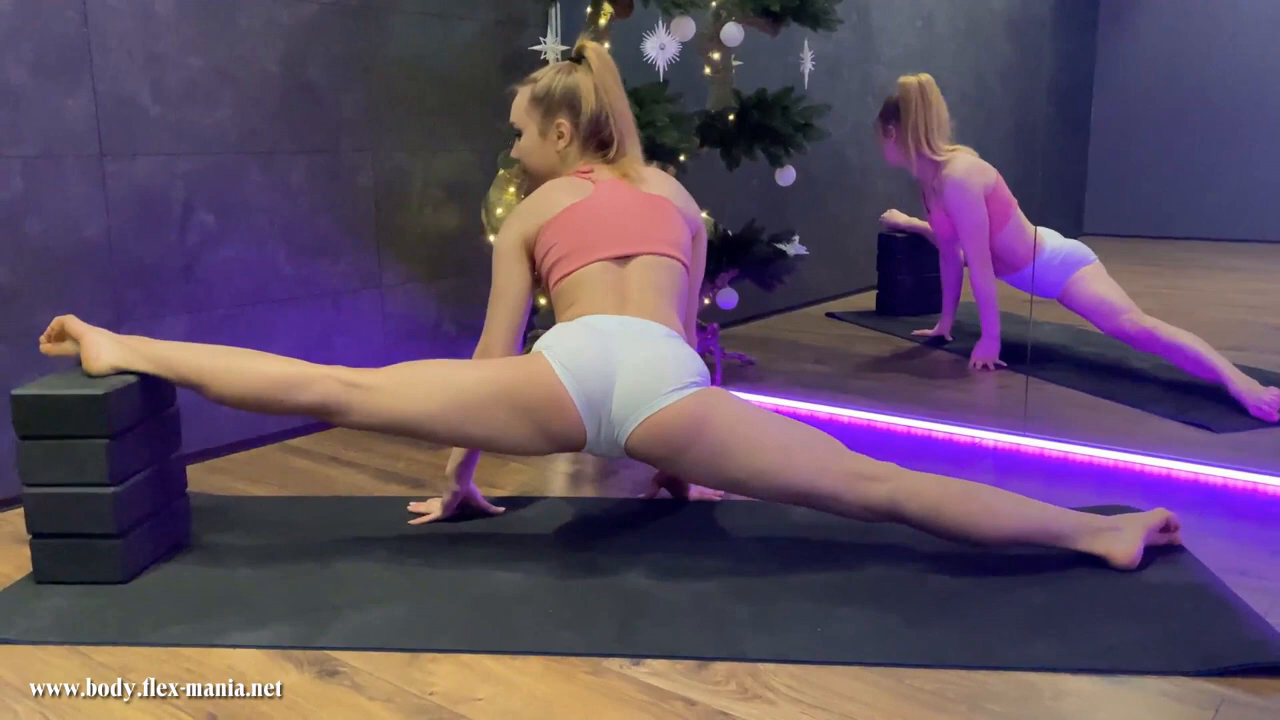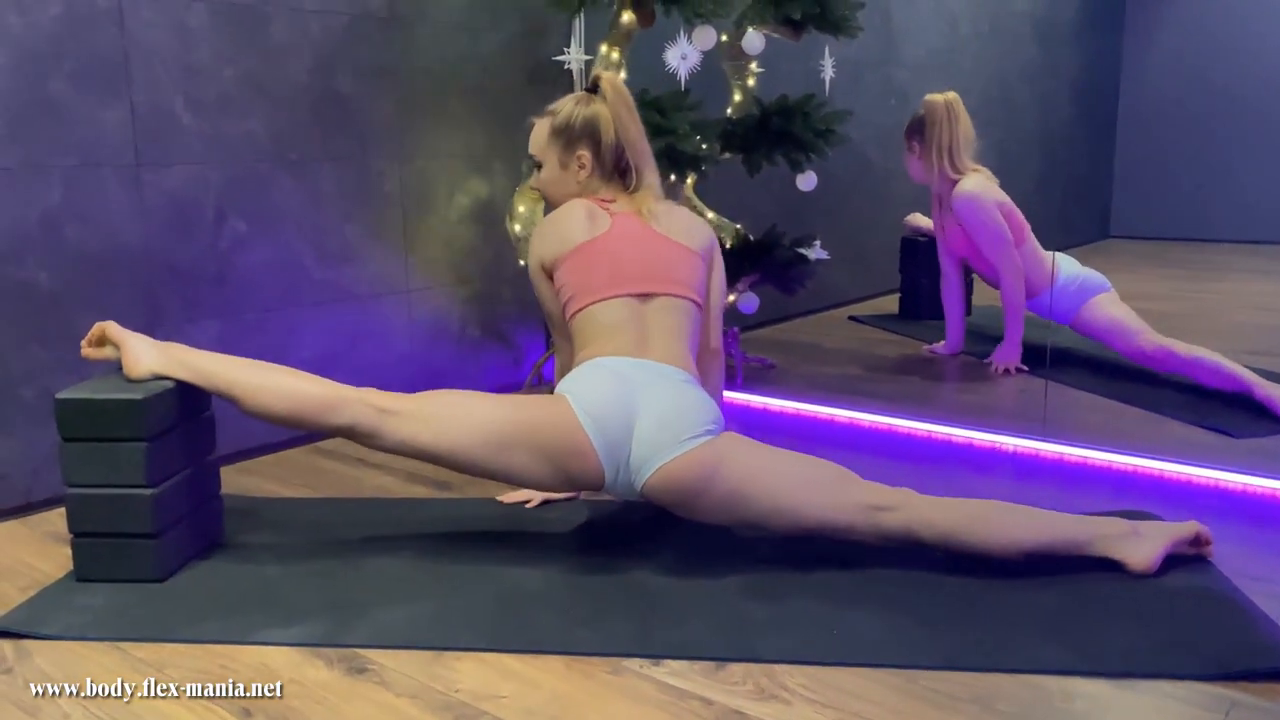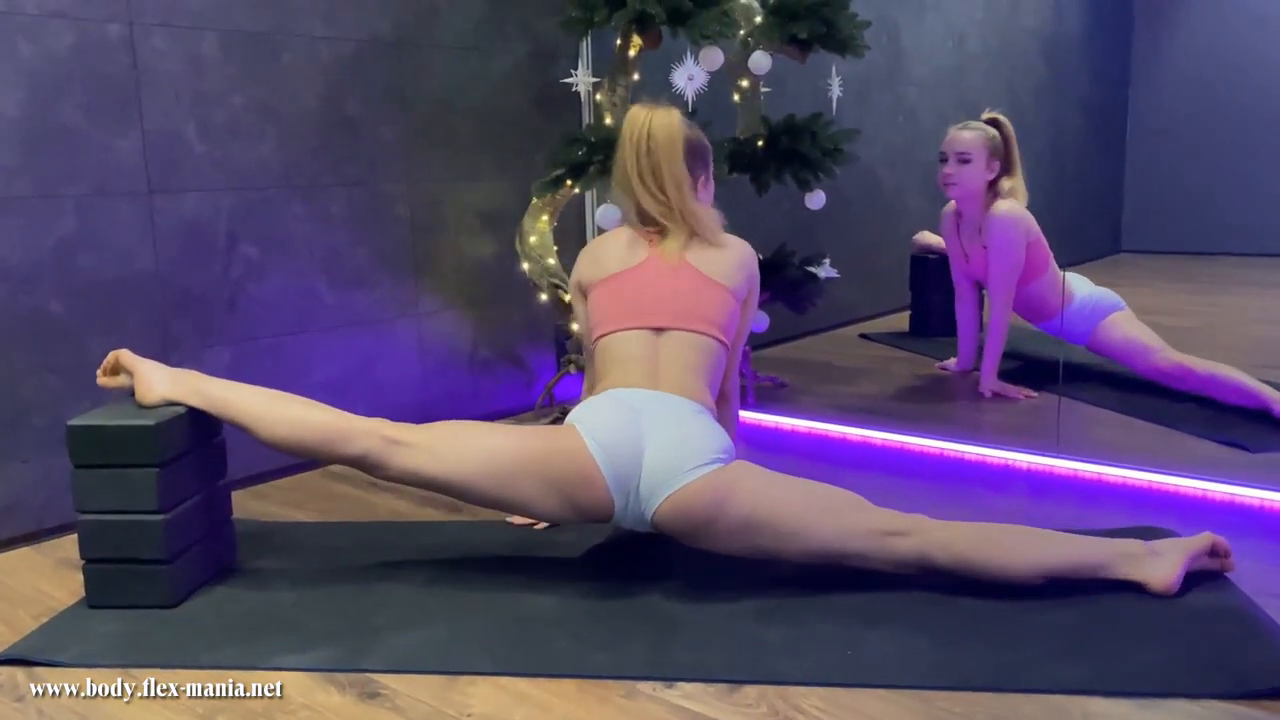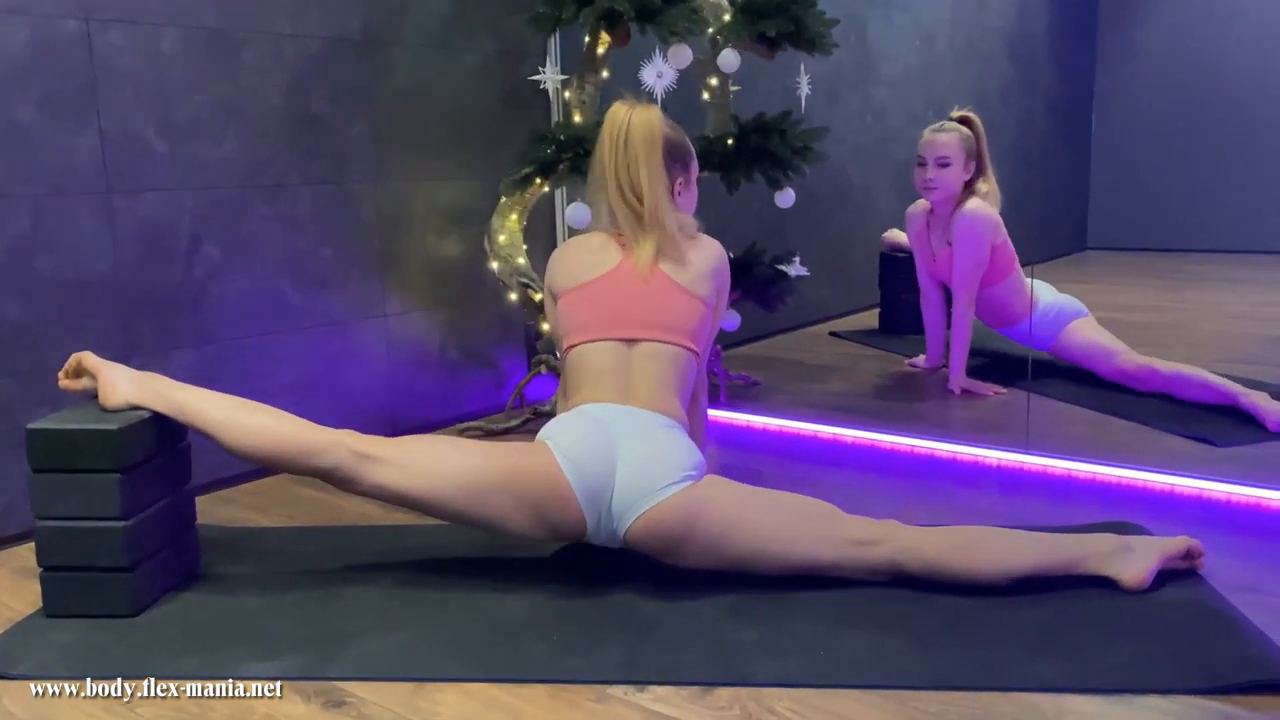
dt=1s
person 1, frame 1
left shoulder: (529, 213)
right shoulder: (676, 196)
left elbow: (493, 353)
left wrist: (460, 478)
right wrist: (684, 464)
left hip: (572, 373)
right hip: (664, 383)
left knee: (340, 389)
right knee: (873, 487)
left ankle: (122, 352)
right ankle: (1102, 532)
person 1, frame 2
left shoulder: (554, 232)
right shoulder: (696, 228)
left wrist: (562, 475)
right wrist: (695, 465)
left hip: (592, 415)
right hip: (680, 429)
left knee: (367, 412)
right knee: (891, 513)
left ankle: (161, 358)
person 1, frame 3
left shoulder: (593, 253)
right shoulder: (737, 255)
left hip: (597, 442)
right hip: (686, 460)
left knee: (374, 441)
right knee: (902, 539)
left ankle: (172, 380)
person 1, frame 4
left shoulder: (566, 257)
right shoulder: (709, 257)
left hip: (567, 464)
right hip: (660, 479)
left knee: (346, 456)
right knee: (880, 547)
person 2, frame 1
left shoulder: (958, 177)
right shoulder: (929, 178)
left elbow: (980, 266)
right elbow: (949, 251)
left wrist: (990, 339)
right wrist: (946, 318)
left hip: (1056, 263)
right hip: (1026, 262)
left knee: (1134, 328)
left ankle: (1239, 383)
right ankle: (908, 224)
person 2, frame 2
left shoulder: (968, 196)
right shoulder: (941, 196)
left elbow: (1012, 270)
right elbow: (950, 270)
left wrist: (1011, 344)
right wrist: (953, 340)
left hip: (1068, 290)
right hip: (1044, 280)
left knee: (1154, 350)
person 2, frame 3
left shoulder: (1006, 218)
right shoulder: (951, 217)
left elbow: (1000, 305)
right elbow: (965, 293)
left wrist: (989, 377)
right wrist: (965, 360)
left hip: (1085, 310)
right hip: (1047, 311)
left knee: (1171, 368)
person 2, frame 4
left shoulder: (974, 217)
right shoulder: (917, 216)
left elbow: (962, 302)
right elbow: (930, 290)
left wrist: (958, 375)
right wrist: (934, 355)
left hip: (1047, 316)
right hip: (1011, 319)
left knee: (1136, 370)
